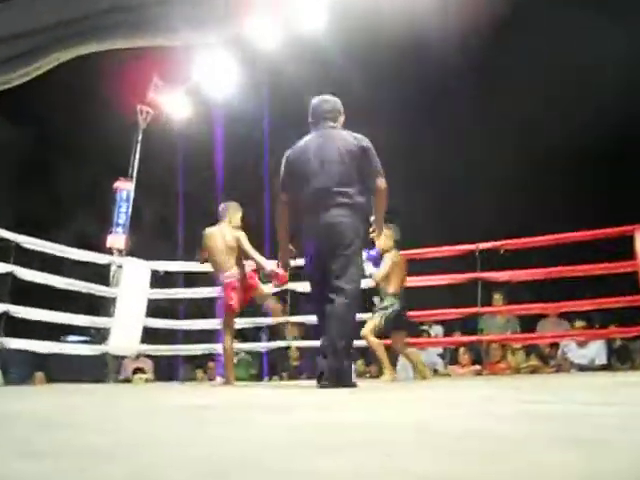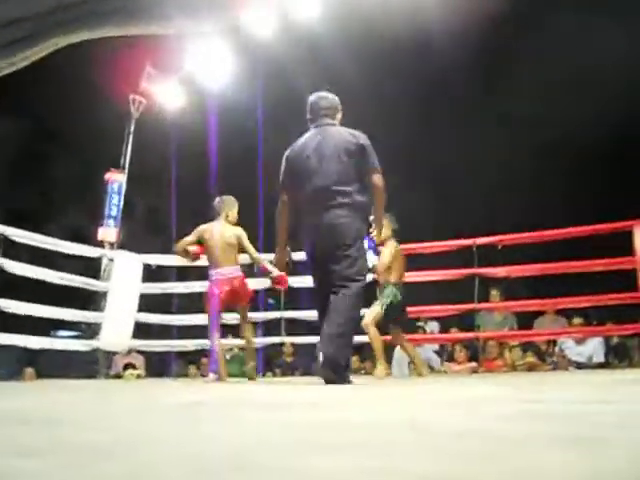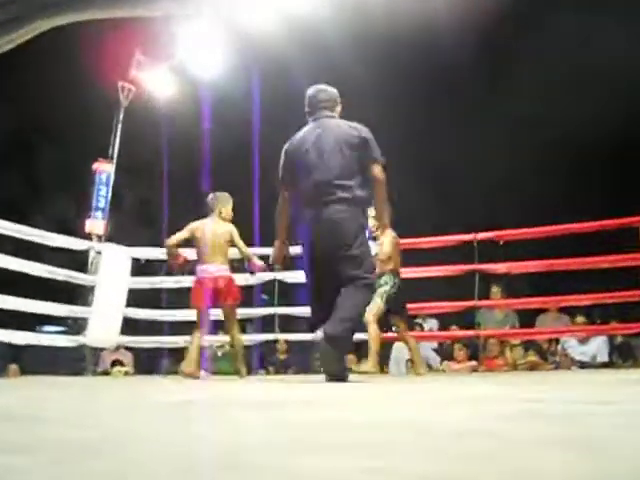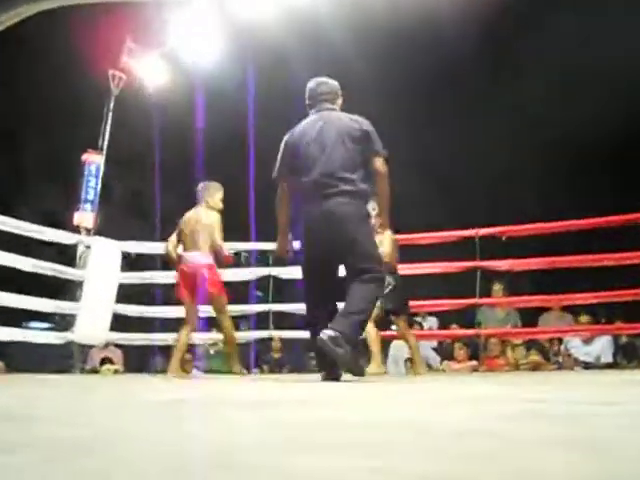
dt=0.1s
person 1, frame 1
left shoulder: (296, 151)
right shoulder: (358, 142)
left elbow: (284, 202)
right elbow: (379, 186)
left wrist: (283, 246)
right wrist: (378, 222)
left hip: (311, 229)
right hip: (346, 222)
left knee: (322, 297)
right knee: (343, 294)
left ankle: (334, 367)
right ankle: (332, 368)
person 1, frame 2
left shoulder: (295, 149)
right shoulder: (356, 139)
left elbow: (285, 201)
right elbow: (376, 183)
left wrist: (281, 246)
right wrist: (378, 219)
left hip: (312, 228)
right hip: (347, 222)
left knee: (325, 293)
right knee: (349, 288)
left ankle: (333, 361)
right ankle: (331, 356)
person 1, frame 3
left shoulder: (294, 143)
right shoulder: (357, 132)
left elbow: (285, 196)
right elbow: (377, 176)
left wrist: (281, 240)
right wrist: (382, 213)
left hip: (312, 222)
right hip: (347, 216)
left knee: (323, 293)
right knee: (359, 282)
left ankle: (334, 368)
right ankle: (330, 337)
person 1, frame 4
left shoulder: (294, 135)
right shoulder: (359, 125)
left elbow: (284, 189)
right elbow: (379, 170)
left wrist: (282, 233)
right wrist: (384, 210)
left hip: (311, 216)
right hip: (349, 210)
left knee: (319, 290)
right knee: (369, 275)
left ankle: (329, 366)
right ankle: (339, 334)
person 2, frame 1
left shoulder: (207, 233)
right shoulder: (237, 234)
left elbow: (204, 257)
right elbow: (253, 254)
right wrist: (273, 270)
left hip: (228, 284)
right hip: (245, 279)
left knee: (227, 331)
right knee: (267, 300)
person 2, frame 2
left shoulder: (203, 229)
right shoulder: (236, 232)
left elbow: (178, 248)
right elbow: (254, 256)
left wrist: (191, 253)
right wrist: (274, 272)
left hip: (217, 283)
right hip: (236, 280)
left knee: (214, 329)
right knee: (244, 321)
person 2, frame 3
left shoulder: (195, 226)
right shoulder: (229, 228)
left elbow: (170, 243)
right elbow: (245, 253)
left wrist: (174, 257)
right wrist: (257, 263)
left hip: (202, 279)
right hip: (222, 278)
left knee: (201, 326)
right knee: (232, 324)
left ankle: (189, 363)
right ankle: (241, 366)
person 2, frame 4
left shoulder: (186, 217)
right shoulder: (213, 216)
left elbow: (171, 247)
right elbow: (217, 244)
right wrist: (223, 255)
left hip: (186, 268)
right hip: (205, 267)
left knee: (190, 322)
right knee: (223, 315)
left ankle: (174, 365)
right ankle: (235, 363)
person 3, frame 1
left shoulder: (391, 256)
right shoulder: (397, 258)
left elbow: (378, 277)
left wrist: (368, 268)
left hip: (390, 302)
right hip: (392, 302)
left knee: (367, 333)
right knee: (400, 345)
left ankle: (389, 371)
right ankle: (424, 371)
person 3, frame 2
left shoulder: (391, 246)
right shoulder: (388, 248)
left elbow: (382, 267)
left hip: (390, 292)
right hip: (389, 292)
left knee: (367, 323)
right knee: (398, 339)
left ankle: (381, 365)
right ankle: (421, 368)
person 3, frame 3
left shoulder: (388, 235)
right shoulder: (382, 237)
left elbow: (384, 255)
left hip: (389, 281)
right hip: (386, 281)
left knee: (370, 318)
right knee: (402, 329)
left ankle: (372, 363)
right ankle: (419, 366)
person 3, frame 4
left shoulder: (386, 235)
right shoulder: (378, 236)
left elbow: (385, 255)
left hip: (388, 282)
right hip: (384, 282)
left knee: (368, 320)
right knee: (403, 329)
left ankle: (377, 363)
right ankle: (419, 365)
